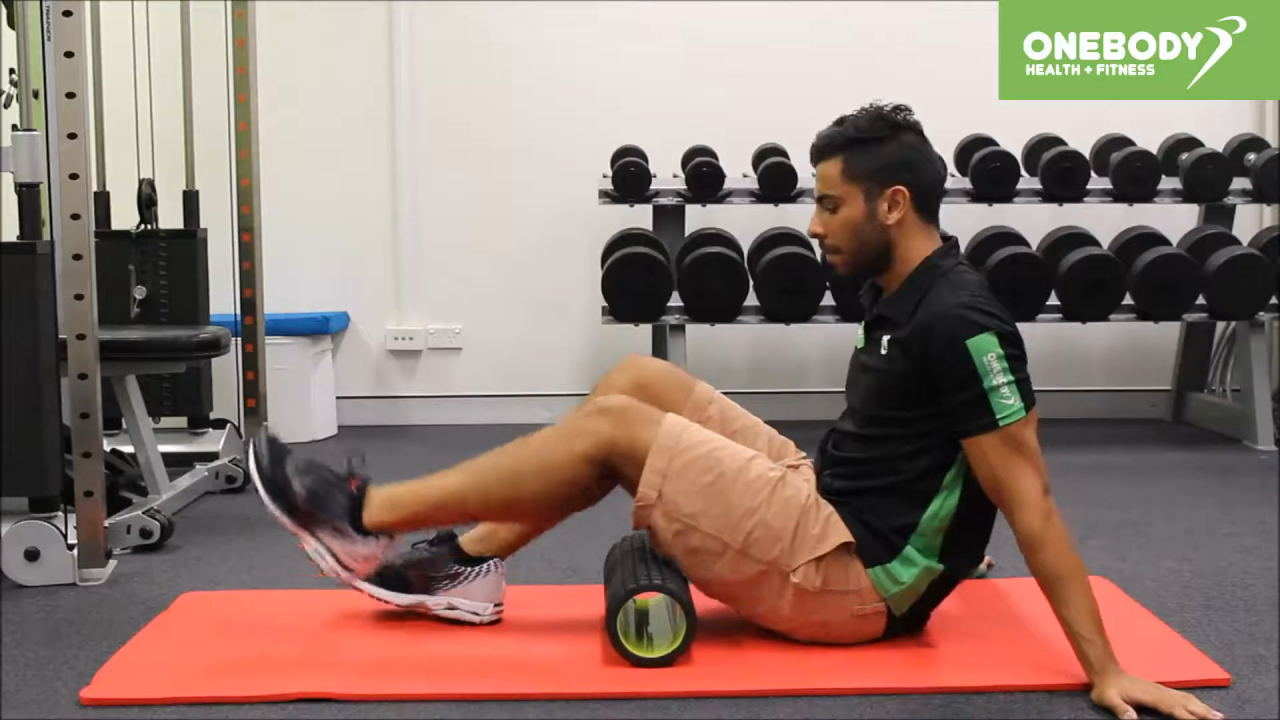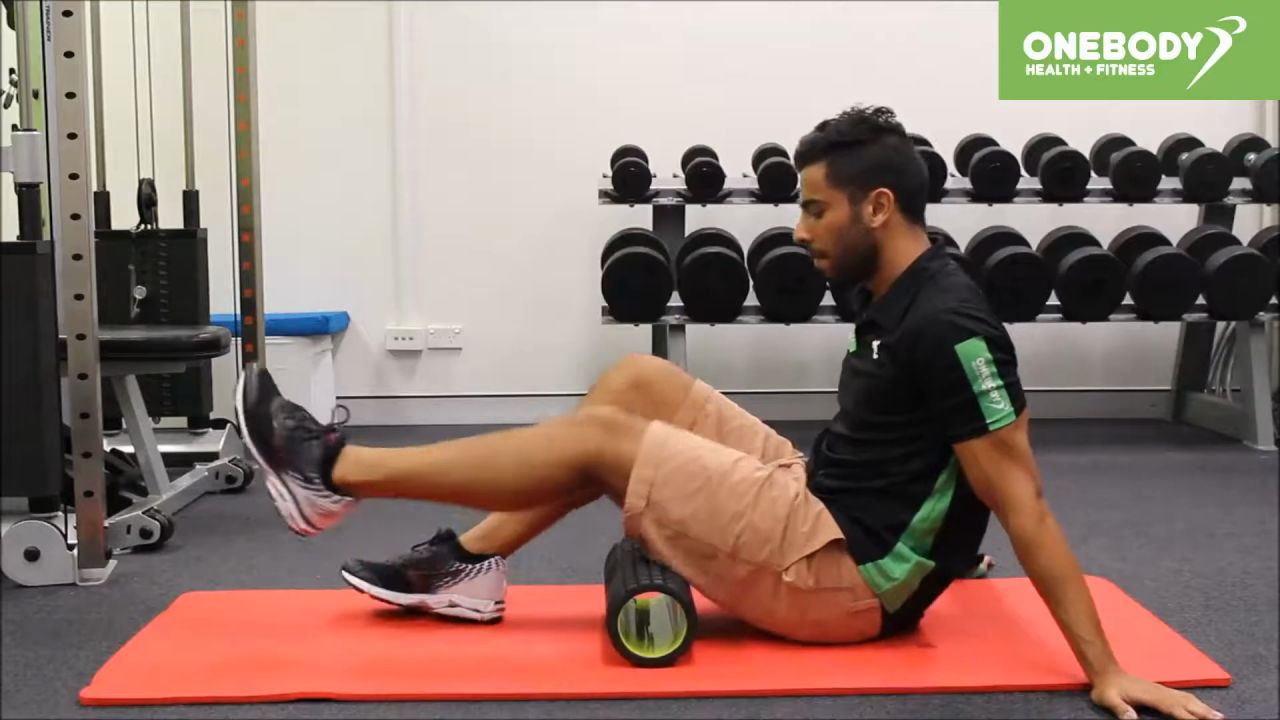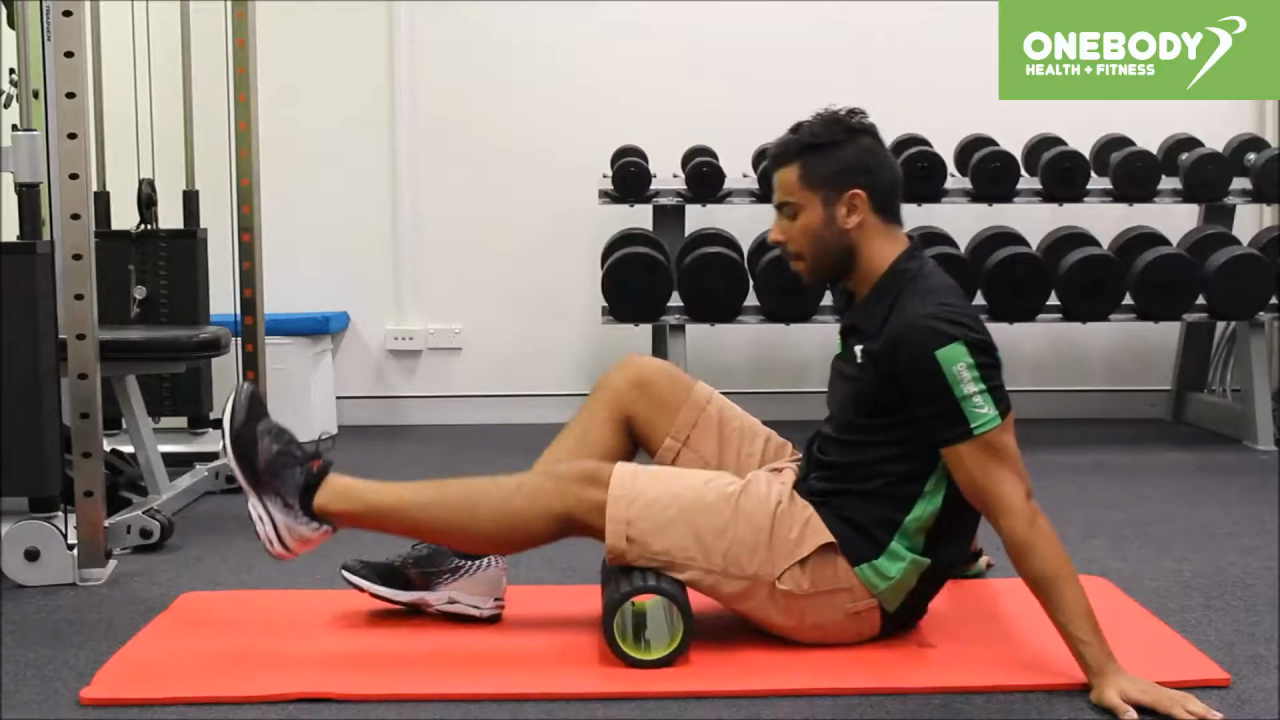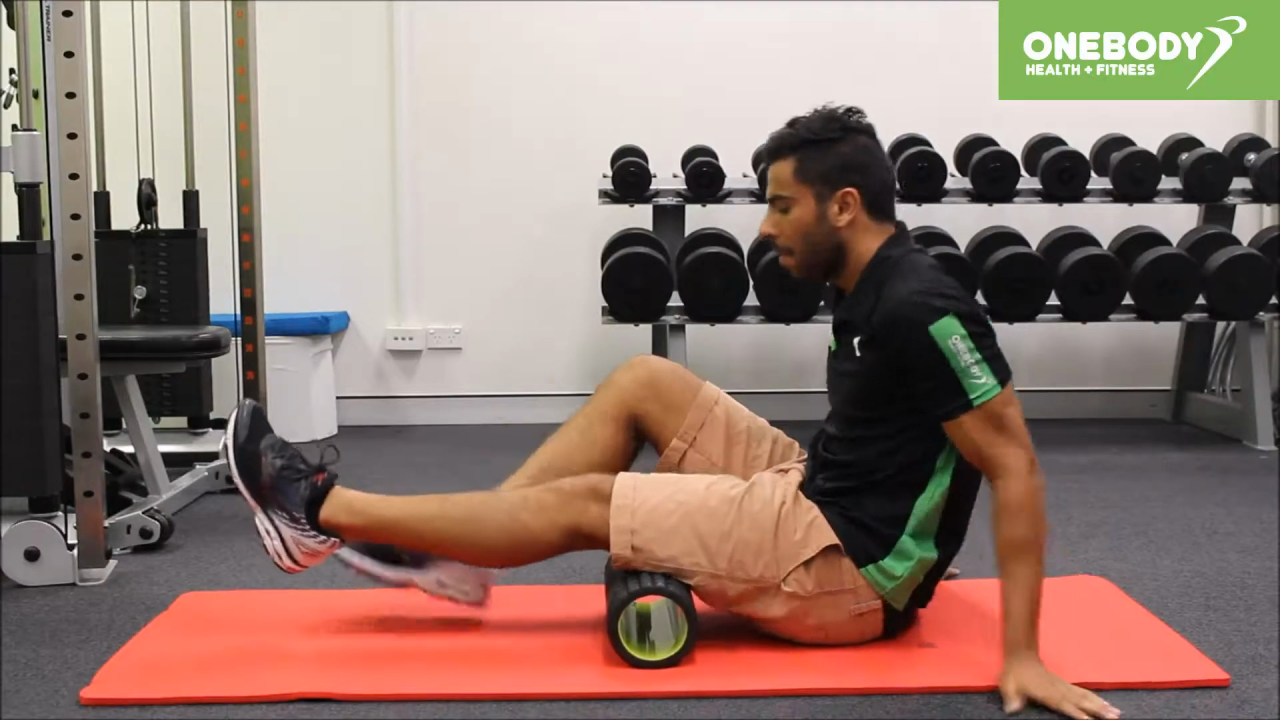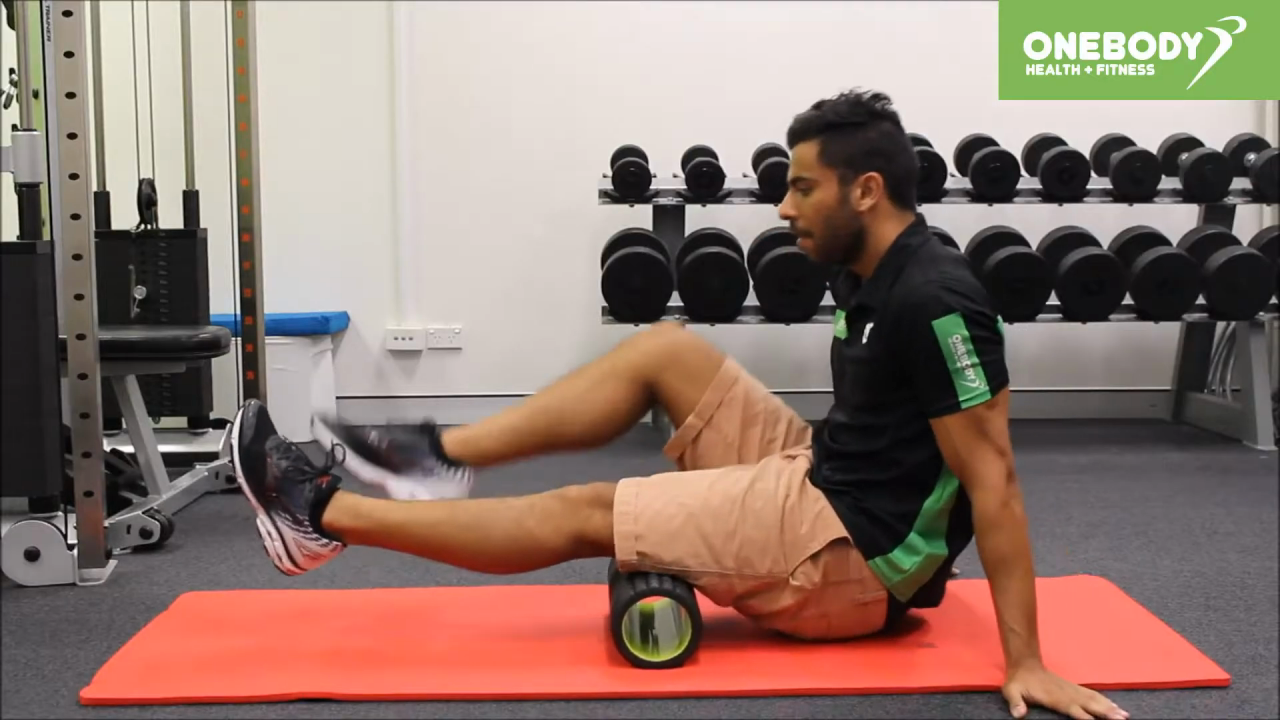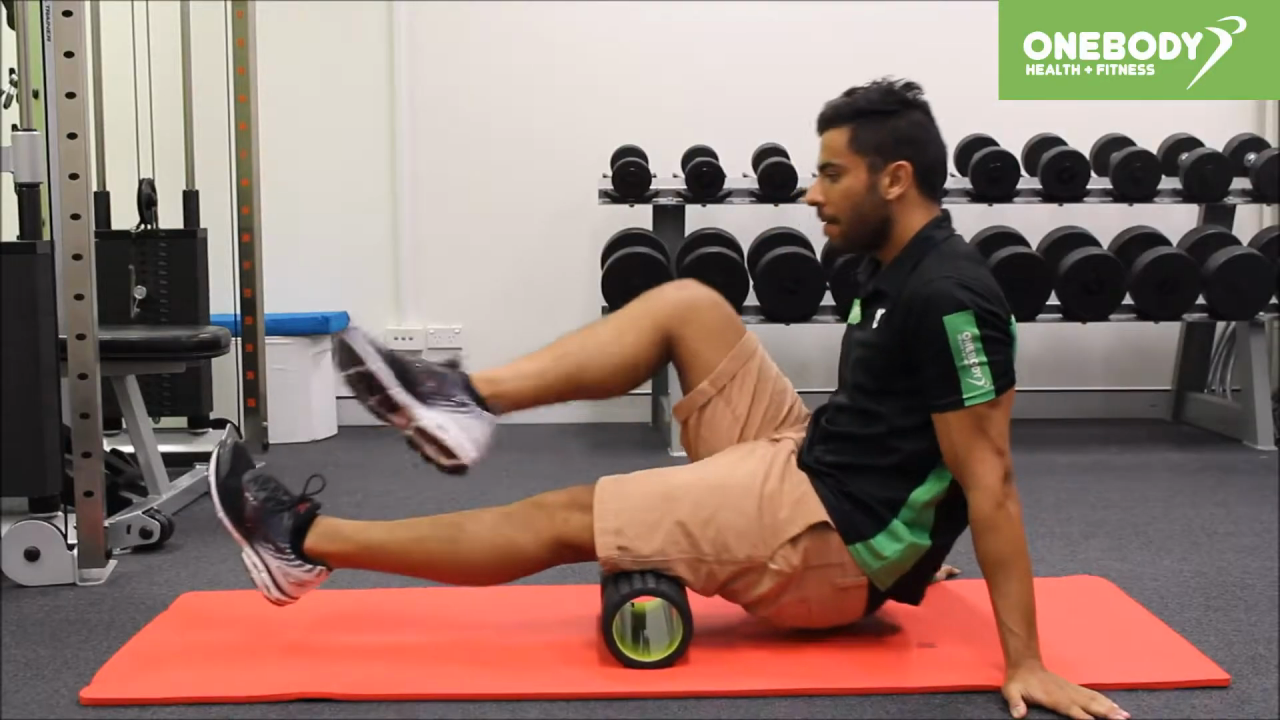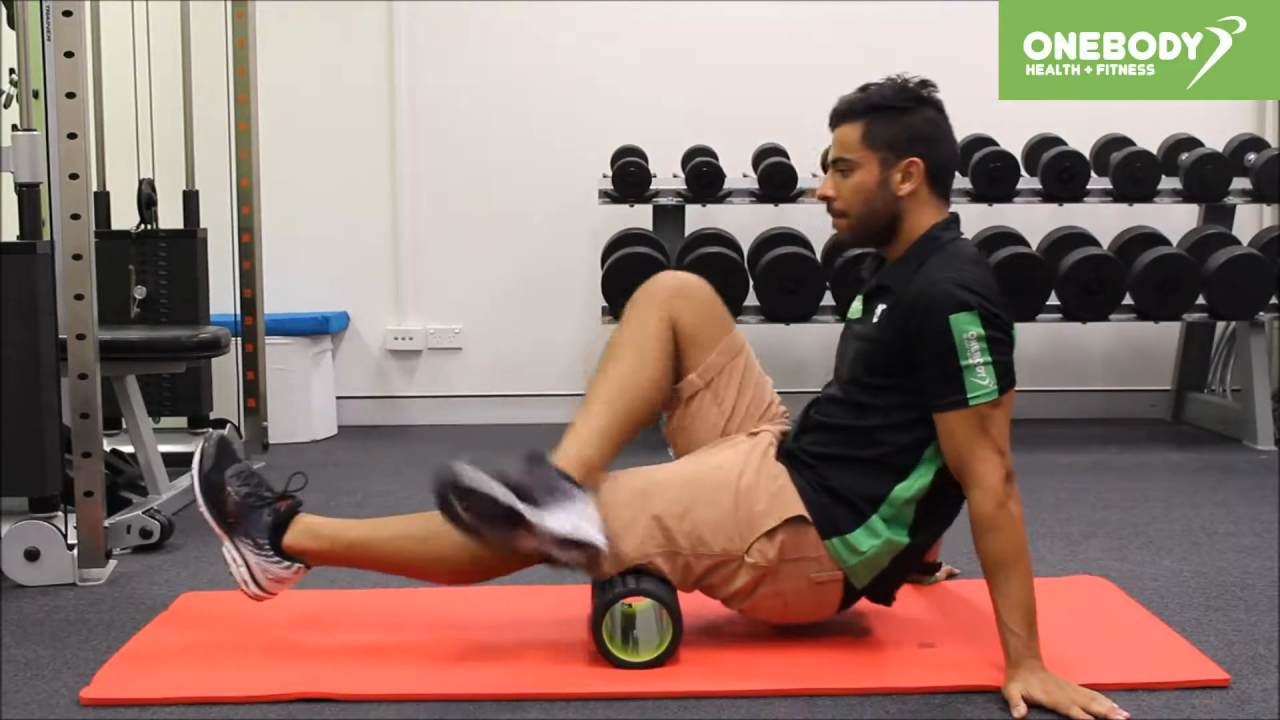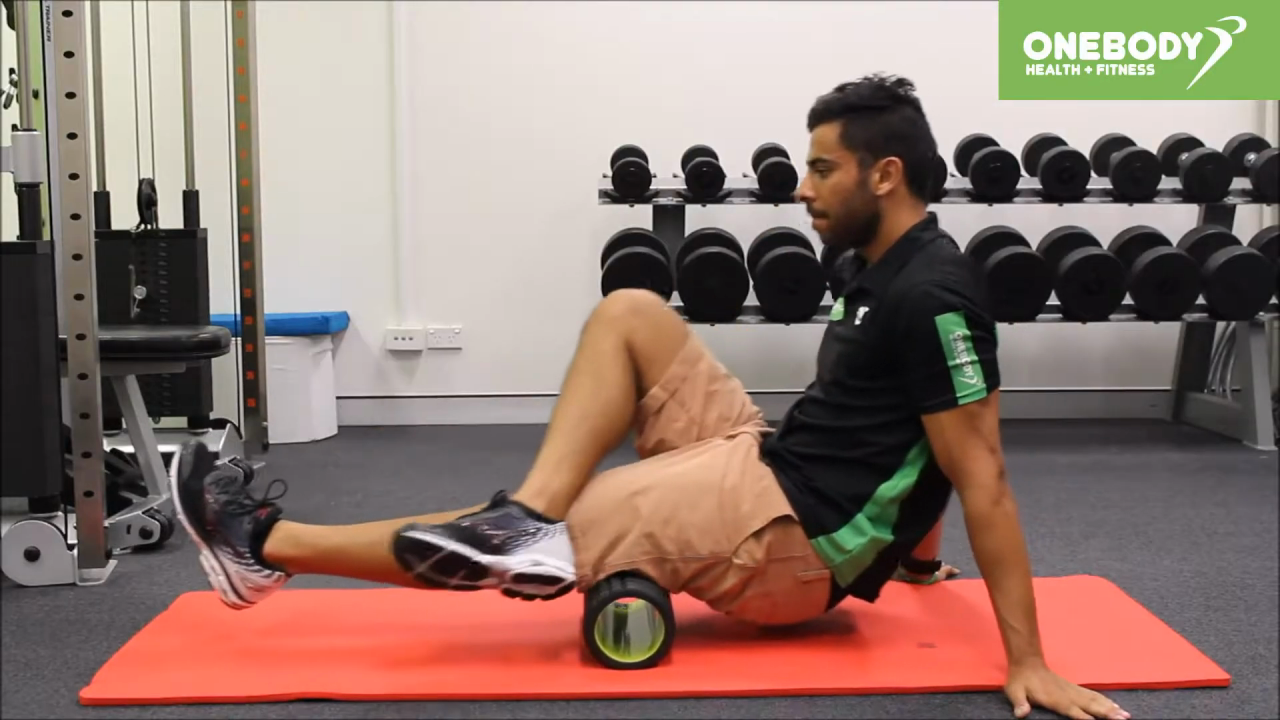
dt=0.2s
person 1, frame 1
left shoulder: (956, 322)
right shoulder: (903, 293)
left elbow: (1029, 500)
right wrist: (936, 544)
left hip: (846, 574)
right hip: (829, 506)
left knee: (612, 425)
right knee: (640, 380)
left ankle: (365, 520)
right ankle: (467, 566)
person 1, frame 2
left shoulder: (944, 325)
right shoulder: (895, 295)
left elbow: (1022, 503)
right wrist: (934, 540)
left hip: (835, 575)
right hip: (821, 508)
left knee: (598, 437)
right knee: (636, 379)
left ankle: (334, 472)
right ankle: (470, 562)
person 1, frame 3
left shoulder: (925, 328)
right shoulder: (880, 293)
left elbow: (1013, 504)
right elbow: (925, 462)
right wrist: (932, 539)
left hip: (832, 573)
right hip: (812, 502)
left knee: (576, 487)
right knee: (638, 383)
left ankle: (314, 495)
right ankle: (468, 565)
person 1, frame 4
left shoulder: (920, 310)
right shoulder: (865, 285)
left elbow: (1015, 471)
right wrist: (902, 531)
left hip: (842, 569)
right hip: (813, 498)
left knee: (576, 503)
right knee: (646, 382)
left ankle: (320, 510)
right ankle: (455, 556)
person 1, frame 5
left shoulder: (930, 301)
right shoulder: (876, 275)
left elbow: (992, 482)
right wrist: (911, 541)
left hip: (846, 558)
right hip: (820, 486)
left knee: (582, 514)
right knee: (670, 349)
left ankle: (325, 513)
right ankle: (440, 462)
person 1, frame 6
left shoulder: (946, 297)
right shoulder: (897, 268)
left elbow: (989, 481)
right wrist: (909, 543)
left hip: (828, 543)
right hip: (810, 473)
left knee: (562, 519)
right knee: (687, 306)
left ankle: (310, 540)
right ankle: (465, 403)
person 1, frame 7
left shoulder: (947, 296)
right shoulder: (905, 269)
left elbow: (991, 481)
right elbow: (916, 437)
right wrist: (903, 538)
left hip: (802, 535)
right hip: (788, 468)
left knee: (525, 532)
right knee: (676, 296)
left ankle: (288, 538)
right ankle: (559, 489)
person 1, frame 8
left shoulder: (929, 297)
right shoulder: (886, 270)
left elbow: (982, 480)
right elbow: (915, 444)
right wrist: (913, 552)
left hip: (786, 537)
right hip: (767, 468)
right knee: (627, 316)
left ankle: (268, 547)
right ankle: (530, 524)
